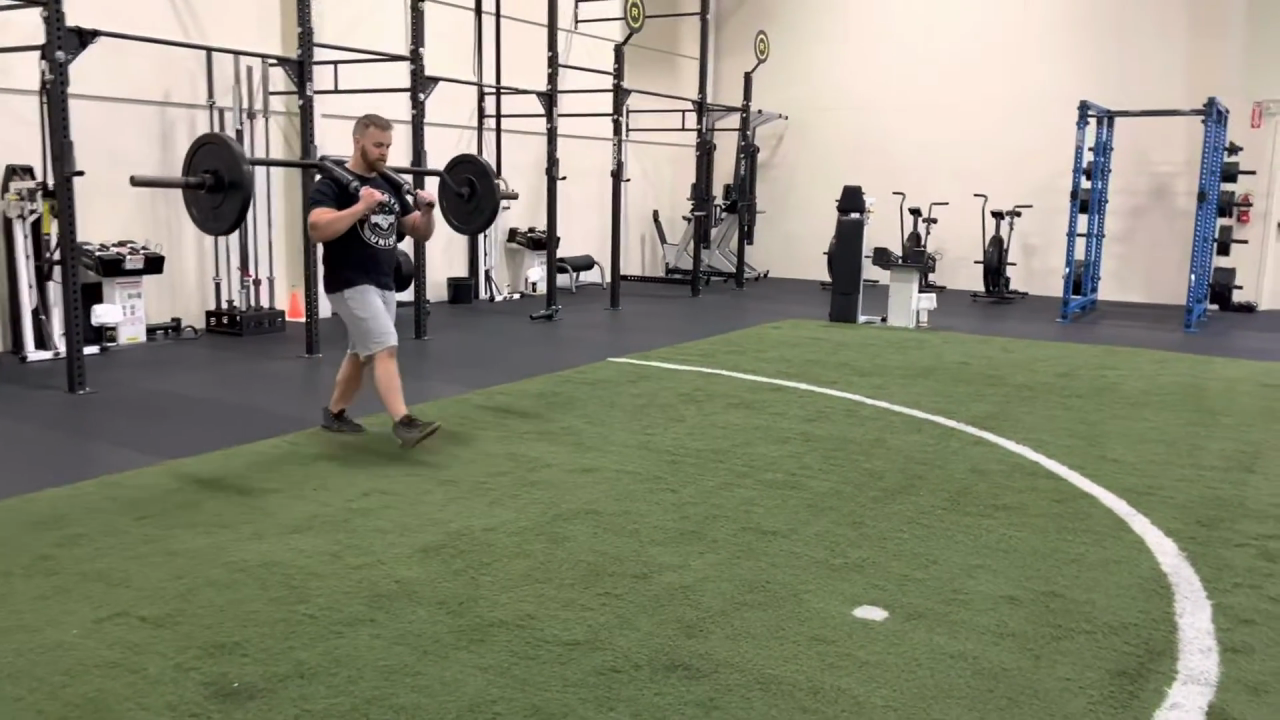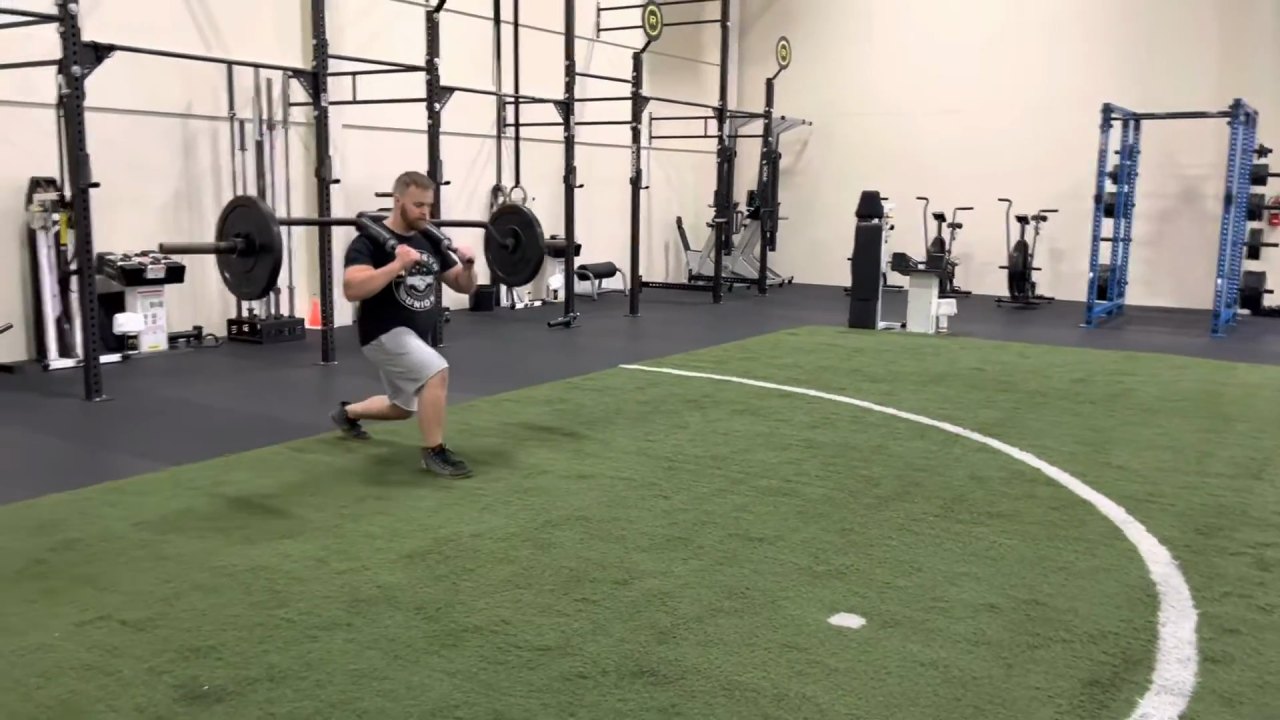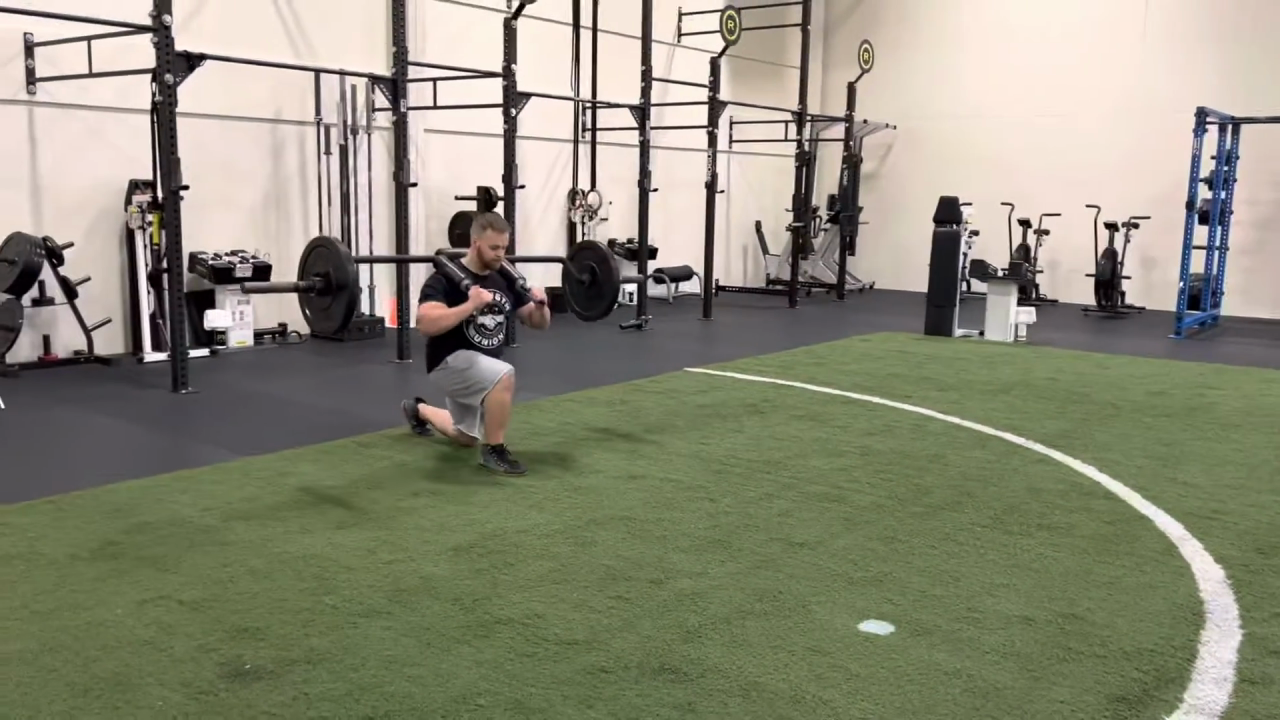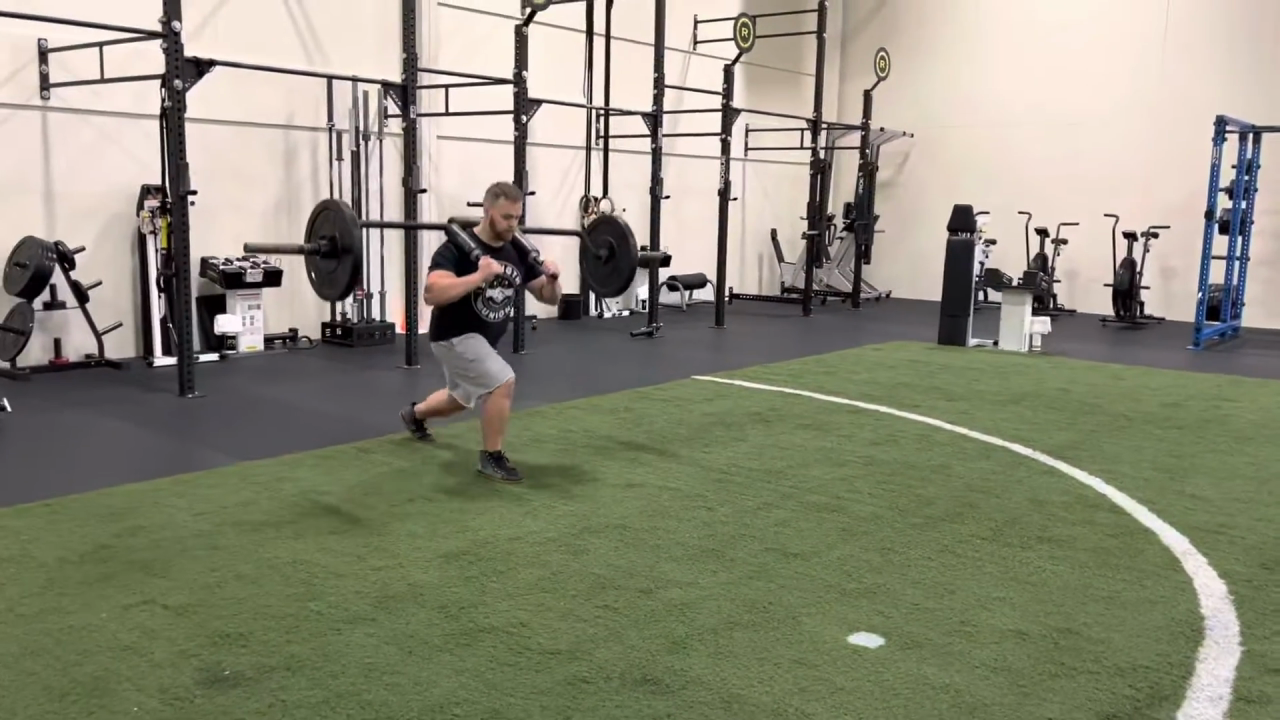
dt=0.5s
person 1, frame 1
left shoulder: (389, 186)
right shoulder: (332, 184)
left elbow: (421, 233)
right elbow: (317, 229)
left wrist: (427, 210)
right wrist: (362, 206)
left hip: (383, 284)
right hip: (350, 285)
left knee: (362, 353)
right knee: (385, 349)
left ankle: (334, 413)
right ankle: (403, 422)
person 1, frame 2
left shoulder: (430, 242)
right shoulder: (370, 242)
left elbow: (464, 286)
right elbow: (352, 289)
left wrist: (467, 265)
right wrist: (397, 264)
left hip: (417, 336)
right hip: (385, 334)
left knee: (403, 406)
right knee: (437, 371)
left ankle: (346, 413)
right ankle: (433, 451)
person 1, frame 3
left shoulder: (505, 279)
right shoulder: (445, 279)
left elbow: (539, 323)
right elbow: (425, 324)
left wrist: (540, 304)
right wrist: (472, 305)
left hip: (480, 366)
right hip: (449, 362)
left knee: (466, 438)
right knee: (504, 377)
left ankle: (417, 410)
right ankle: (494, 450)
person 1, frame 4
left shoulder: (517, 252)
right shoulder: (457, 249)
left elbow: (550, 297)
right elbow: (432, 294)
left wrist: (552, 277)
right wrist: (481, 275)
left hip: (487, 338)
right hip: (455, 335)
left knee: (460, 399)
right knee: (502, 382)
left ankle: (413, 415)
right ankle: (492, 457)
